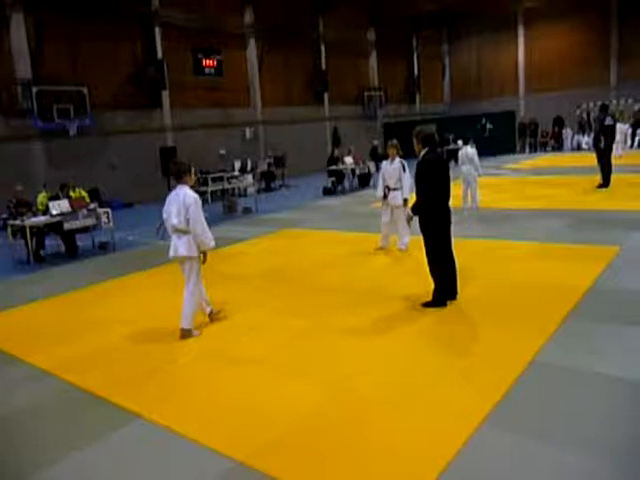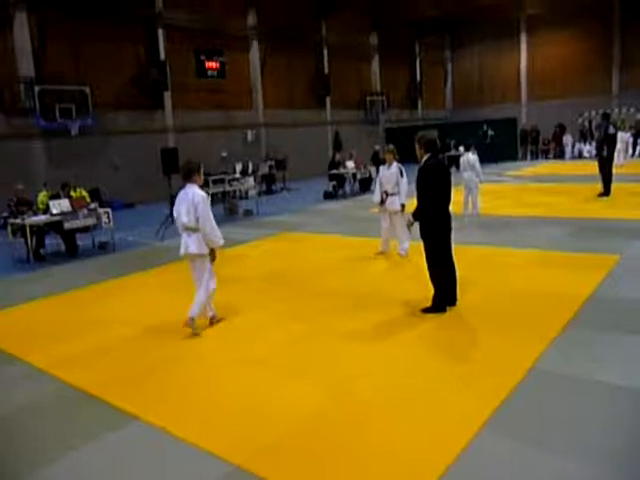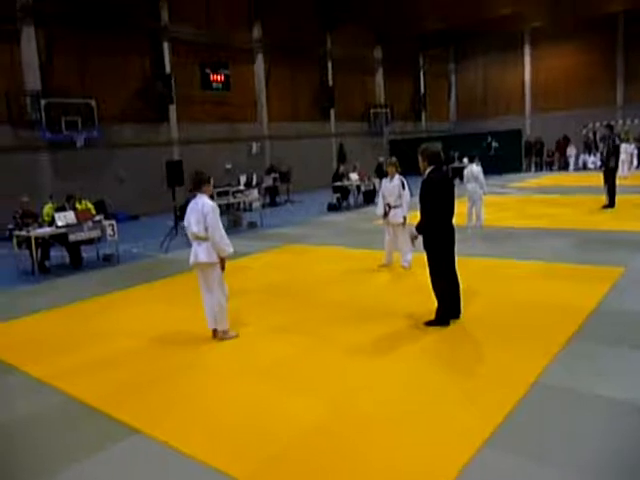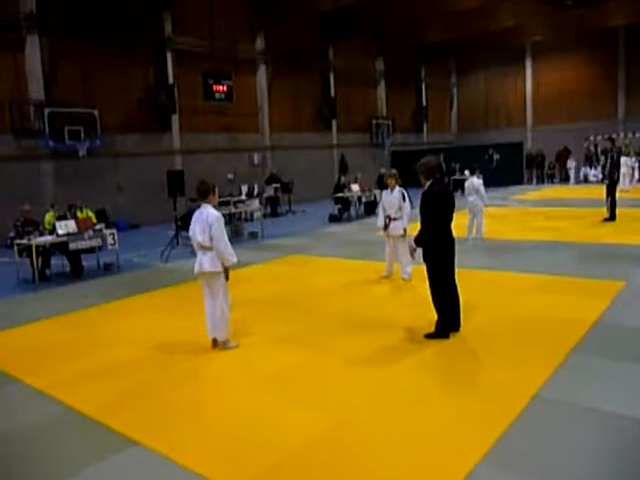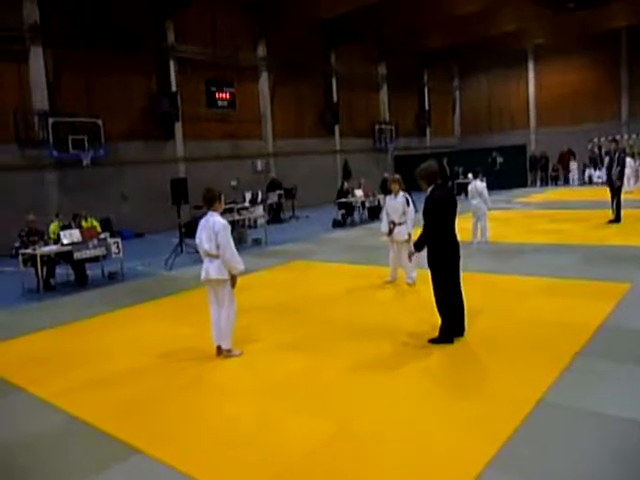
dt=0.2s
person 1, frame 1
left shoulder: (426, 162)
right shoulder: (439, 158)
left elbow: (425, 193)
left wrist: (413, 211)
left hip: (431, 216)
right hip: (442, 212)
left knee: (435, 257)
right knee: (445, 253)
left ankle: (440, 297)
right ankle: (450, 292)
person 1, frame 2
left shoulder: (427, 168)
right shoulder: (441, 164)
left elbow: (426, 199)
left wrist: (414, 217)
left hip: (432, 221)
right hip: (442, 218)
left knee: (435, 263)
right knee: (445, 259)
left ankle: (440, 303)
right ankle: (450, 298)
person 1, frame 3
left shoulder: (430, 180)
right shoulder: (444, 176)
left elbow: (429, 211)
left wrist: (418, 230)
left hip: (435, 234)
right hip: (446, 230)
left knee: (439, 275)
right knee: (449, 272)
left ankle: (443, 316)
right ankle: (453, 310)
person 1, frame 4
left shoulder: (430, 193)
right shoulder: (445, 189)
left elbow: (429, 224)
left wrist: (417, 243)
left hip: (435, 247)
right hip: (446, 243)
left knee: (439, 288)
right knee: (449, 284)
left ankle: (443, 328)
right ankle: (453, 323)
person 1, frame 5
left shoulder: (433, 198)
right shoulder: (447, 192)
left elbow: (430, 229)
left wrist: (416, 247)
left hip: (440, 251)
right hip: (451, 247)
left knee: (443, 293)
right knee: (454, 289)
left ankle: (447, 333)
right ankle: (458, 328)
person 2, frame 1
left shoulder: (171, 197)
right shoulder: (191, 197)
left elbow: (167, 221)
right elbow: (198, 226)
right wrist: (205, 247)
left hip: (177, 243)
right hip: (189, 244)
left knee: (195, 280)
right knee: (192, 286)
left ankle: (208, 310)
right ankle: (186, 328)
person 2, frame 2
left shoulder: (181, 196)
right shoulder: (200, 196)
left elbow: (178, 220)
right elbow: (206, 224)
right wrist: (214, 245)
left hip: (187, 241)
right hip: (199, 242)
left knee: (202, 280)
right knee: (207, 283)
left ankle: (211, 315)
right ankle: (192, 317)
person 2, frame 3
left shoulder: (191, 206)
right shoulder: (209, 206)
left elbow: (189, 229)
right elbow: (216, 233)
right wrist: (223, 254)
left hip: (197, 251)
right hip: (210, 252)
left knee: (207, 291)
right knee: (219, 291)
left ankle: (215, 328)
right ankle: (223, 330)
person 2, frame 4
left shoulder: (196, 215)
right shoulder: (214, 215)
left elbow: (194, 239)
right elbow: (221, 243)
right wrist: (227, 264)
left hip: (202, 261)
right hip: (214, 261)
left knee: (210, 301)
right knee: (222, 301)
left ankle: (214, 338)
right ankle: (223, 339)
person 2, frame 5
left shoulder: (203, 223)
right shoulder: (221, 223)
right elbow: (227, 251)
right wrist: (234, 271)
left hip: (208, 268)
right hip: (221, 269)
left knee: (215, 308)
right knee: (227, 309)
left ankle: (219, 346)
right ankle: (226, 348)
person 3, frame 1
left shoulder: (401, 163)
right shoulder: (384, 164)
left elbow: (406, 180)
right elbow: (381, 180)
left wrist: (405, 197)
right wrist: (381, 195)
left hip: (397, 195)
right hip: (387, 195)
left knee: (401, 220)
right knee: (385, 220)
left ankle: (403, 244)
right ankle: (384, 243)
person 3, frame 2
left shoulder: (399, 168)
right shoulder: (382, 168)
left elbow: (403, 185)
right elbow: (378, 185)
left wrist: (403, 202)
right wrist: (378, 200)
left hip: (395, 200)
right hip: (385, 200)
left knee: (399, 225)
right knee: (385, 225)
left ankle: (403, 249)
right ankle: (384, 248)
person 3, frame 3
left shoulder: (401, 181)
right shoulder: (384, 181)
left elbow: (406, 198)
right elbow: (381, 197)
left wrist: (404, 214)
right wrist: (382, 213)
left hip: (398, 212)
right hip: (388, 212)
left knee: (402, 237)
right knee: (388, 237)
left ankle: (406, 261)
right ankle: (388, 260)
person 3, frame 4
left shoulder: (401, 192)
right shoulder: (385, 193)
left elbow: (406, 210)
right elbow: (382, 209)
left wrist: (404, 227)
right wrist: (382, 225)
left hip: (398, 224)
right hip: (388, 224)
left knee: (402, 250)
right knee: (389, 249)
left ankle: (406, 273)
right ankle: (388, 272)
person 3, frame 5
left shoulder: (405, 197)
right shoulder: (388, 198)
left elbow: (410, 215)
right elbow: (385, 215)
left wrist: (409, 231)
right wrist: (386, 230)
left hip: (402, 229)
right hip: (392, 230)
left knee: (406, 255)
right knee: (393, 255)
left ankle: (410, 278)
right ankle: (392, 276)
